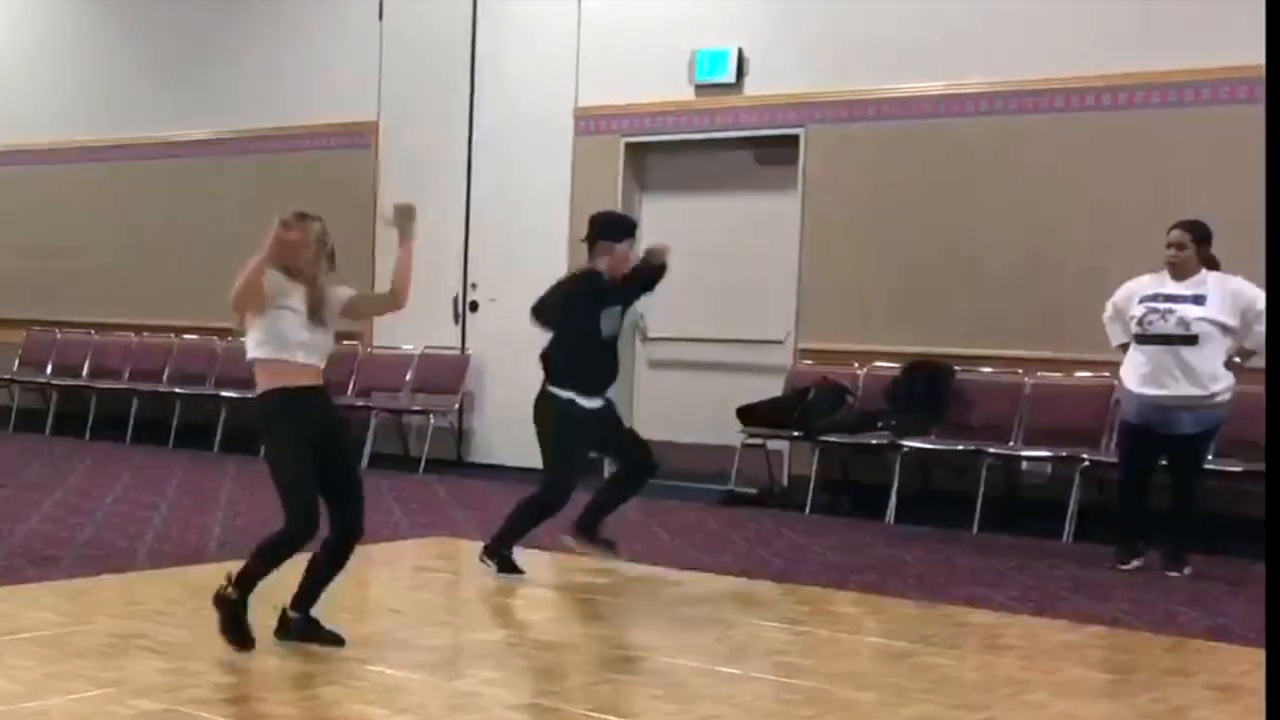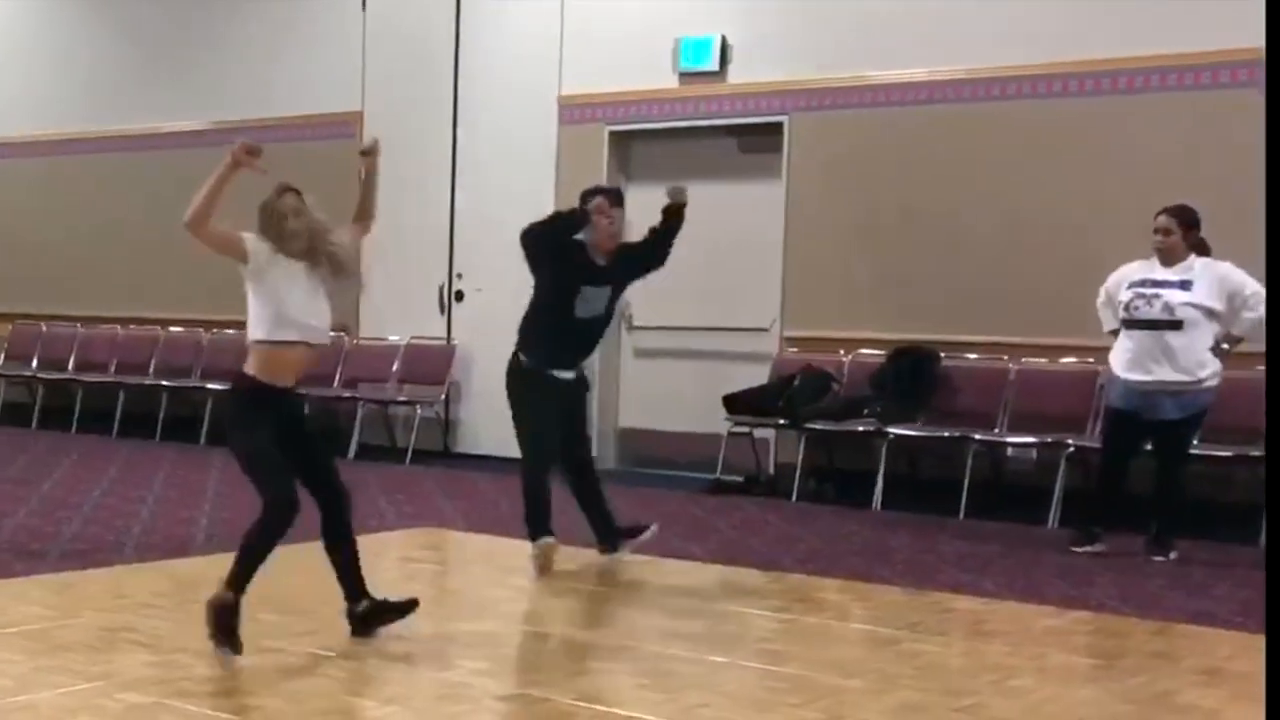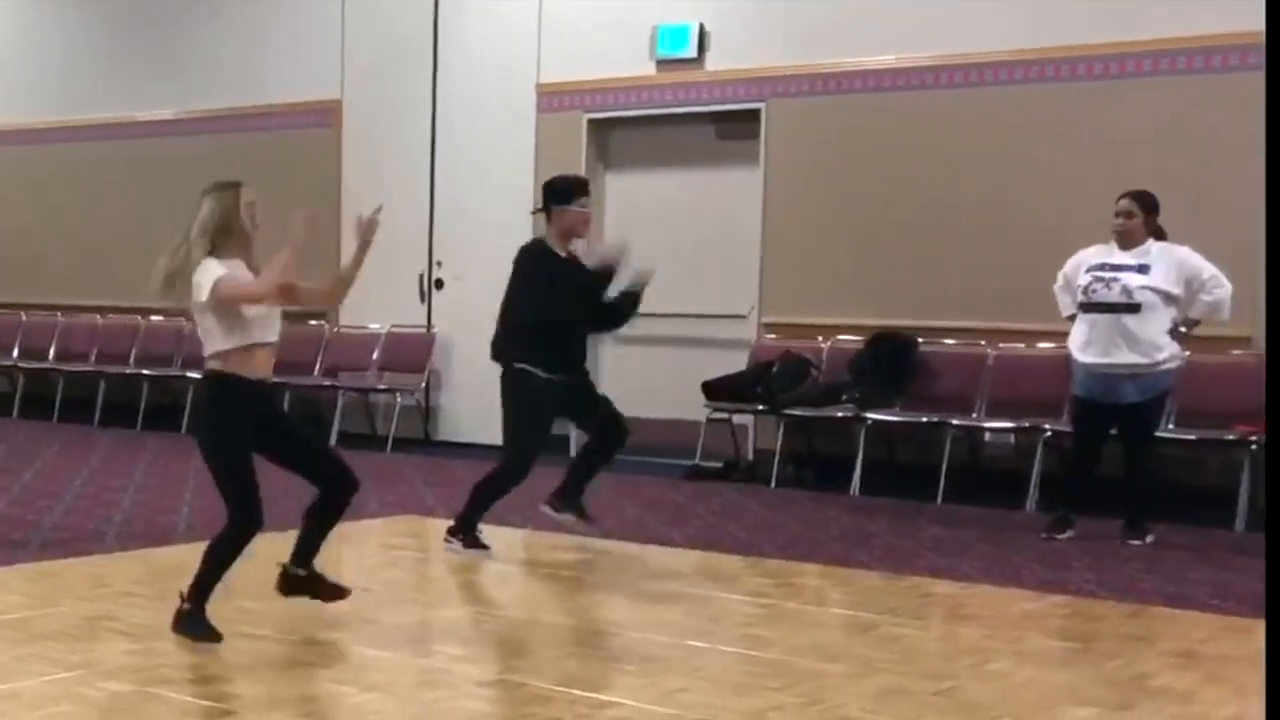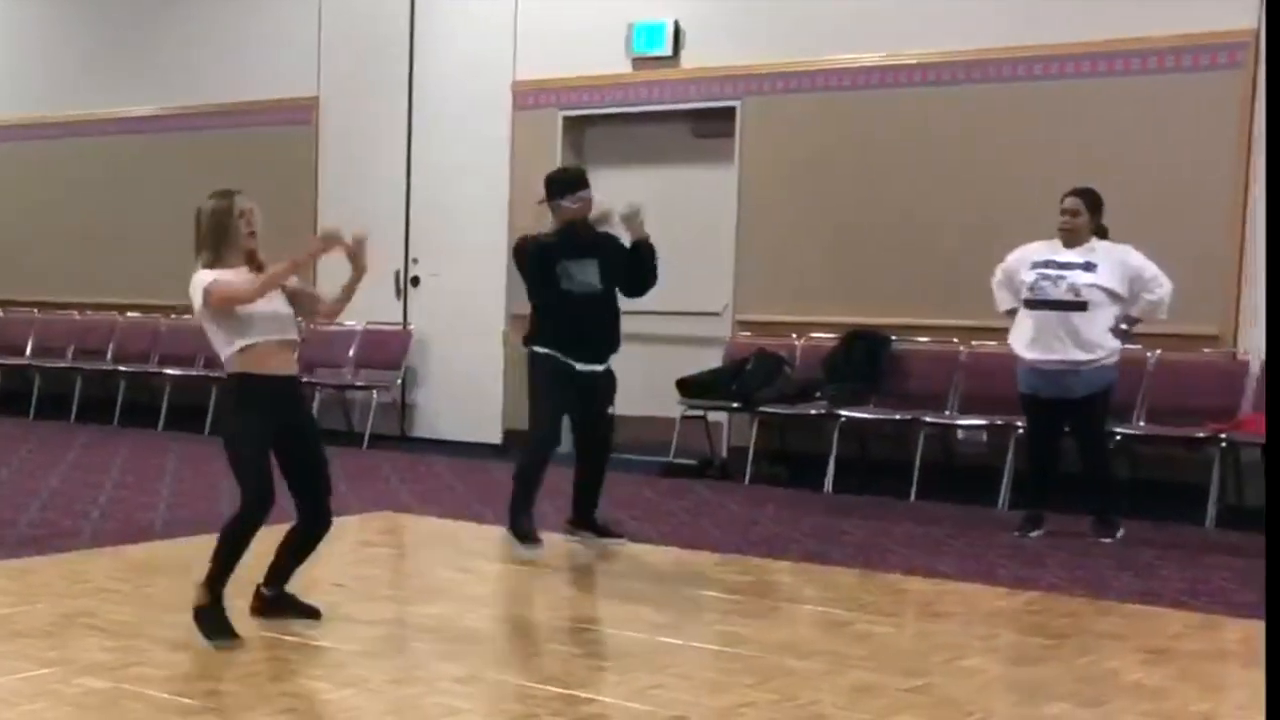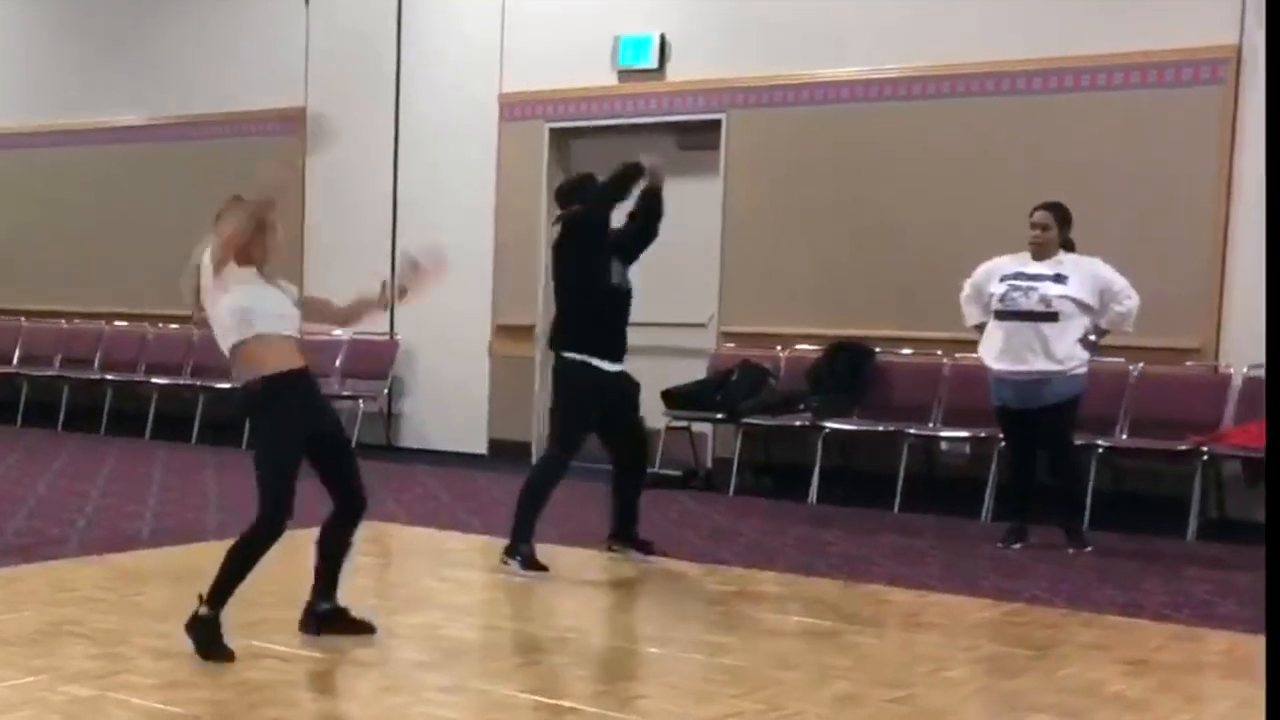
dt=0.4s
person 1, frame 1
left shoulder: (329, 297)
right shoulder: (267, 285)
left elbow: (395, 299)
right elbow: (241, 302)
left wrist: (404, 234)
right wrist: (272, 246)
left hip: (323, 413)
right hip: (281, 415)
left knee: (349, 525)
right knee: (303, 524)
left ankle: (297, 614)
right ankle: (234, 594)
person 1, frame 2
left shoulder: (321, 262)
right shoulder: (260, 256)
left elbow: (361, 224)
right elbow: (195, 224)
left wrist: (370, 173)
right wrist: (231, 165)
left hip: (288, 406)
right hip: (252, 404)
left knee: (335, 501)
right knee: (282, 503)
left ankle: (361, 607)
right ankle: (226, 599)
person 1, frame 3
left shoulder: (259, 274)
right shoulder: (210, 272)
left elbow: (326, 299)
right elbow: (264, 295)
left wrist: (362, 249)
right wrist: (295, 244)
left hip: (262, 402)
right hip: (225, 401)
left knee: (341, 483)
right knee: (246, 517)
left ankle: (298, 568)
right ankle: (191, 608)
person 1, frame 4
left shoulder: (272, 280)
right shoulder: (206, 281)
left elbow: (325, 310)
right elbow: (247, 294)
left wrist: (356, 272)
right wrist: (310, 256)
left hip: (291, 399)
right hip: (247, 399)
left knee: (317, 513)
right knee: (257, 500)
left ankle: (272, 591)
right ankle: (208, 600)
person 1, frame 5
left shoulder: (273, 286)
right shoulder: (218, 271)
left elbow: (342, 315)
right elbow: (234, 229)
left wrist: (398, 288)
left hip: (309, 398)
right hip: (275, 403)
left knee: (352, 500)
right knee: (274, 518)
left ankle: (321, 607)
right ankle: (207, 616)
person 2, frame 1
left shoulder: (617, 285)
right shoulder: (576, 289)
left elbow: (641, 281)
right elbow: (545, 313)
left wrist: (654, 264)
right wrist: (597, 275)
left hip: (595, 406)
right hip: (563, 406)
left knee: (641, 464)
right knee: (558, 488)
left ankle: (587, 527)
right ankle: (497, 549)
person 2, frame 2
left shoulder: (620, 261)
right shoulder: (564, 254)
left elbow: (654, 251)
right elbow: (533, 238)
left wrist: (674, 211)
right wrist: (583, 217)
left hip: (567, 376)
right hip: (531, 374)
left knee: (578, 457)
right knee: (540, 450)
left ankle: (609, 534)
right ankle: (541, 534)
person 2, frame 3
left shoulder: (571, 263)
right shoulder: (534, 259)
left elbow: (596, 317)
right elbow: (546, 312)
left wrist: (630, 296)
right wrist: (598, 273)
left hip: (566, 375)
right hip: (529, 377)
left knee: (611, 429)
right knee: (518, 462)
left ankle: (564, 499)
right ankle: (462, 528)
person 2, frame 4
left shoulder: (604, 246)
right shoulder: (534, 249)
left elbow: (639, 283)
right elbow: (539, 253)
left wrist: (641, 238)
right wrist: (583, 225)
left hip: (595, 366)
right hip: (551, 360)
left knee: (596, 446)
right knee: (543, 437)
left ankle: (582, 519)
right ankle: (520, 521)
person 2, frame 5
left shoulder: (612, 245)
right shoulder: (577, 242)
left elbow: (642, 226)
right elbow: (596, 201)
left wrist: (653, 187)
right wrist: (636, 170)
left hip: (611, 373)
right hip: (579, 371)
left knee: (633, 455)
right knee: (558, 459)
left ankle: (623, 535)
right ankle: (518, 545)
person 3, frame 1
left shoulder: (1228, 289)
right shoulder: (1142, 287)
left elbow: (1262, 317)
right elbow: (1113, 313)
left wrist: (1237, 357)
right wrist: (1129, 351)
left hip: (1197, 406)
right hip: (1141, 401)
left knee: (1185, 483)
right knee: (1132, 475)
left ankle: (1177, 553)
right ankle: (1132, 545)
person 3, frame 2
left shoulder: (1217, 275)
right shoulder: (1131, 273)
left elbow: (1257, 305)
right elbow: (1105, 301)
left wrist: (1223, 345)
left hip: (1183, 391)
right hip: (1127, 386)
left knee: (1170, 467)
right knee: (1112, 460)
left ankle: (1162, 538)
right ankle: (1092, 528)
person 3, frame 3
left shoulder: (1174, 258)
right shoulder: (1089, 257)
left elbow: (1216, 289)
right elbow: (1064, 286)
left wrist: (1182, 329)
right wrist: (1078, 323)
left hip: (1144, 374)
right hip: (1090, 371)
left knee: (1137, 451)
right knee: (1083, 447)
left ankle: (1136, 522)
right ankle: (1066, 515)
person 3, frame 4
left shoulder: (1118, 258)
right shoulder: (1031, 254)
left elbow: (1158, 288)
right elbow: (1002, 280)
left wrist: (1123, 327)
right wrist: (1018, 320)
left hip: (1089, 369)
right hip: (1036, 368)
left knee: (1092, 445)
right knee: (1040, 444)
left ankle: (1107, 516)
right ankle: (1035, 512)
person 3, frame 5
left shoulder: (1087, 270)
right shoulder: (1000, 267)
left elbow: (1125, 300)
right elbow: (971, 295)
left wrist: (1092, 338)
right wrist: (987, 333)
left hip: (1059, 380)
right hip: (1008, 378)
left knee: (1060, 454)
right knee: (1019, 455)
left ankle: (1074, 527)
right ankle: (1018, 524)
